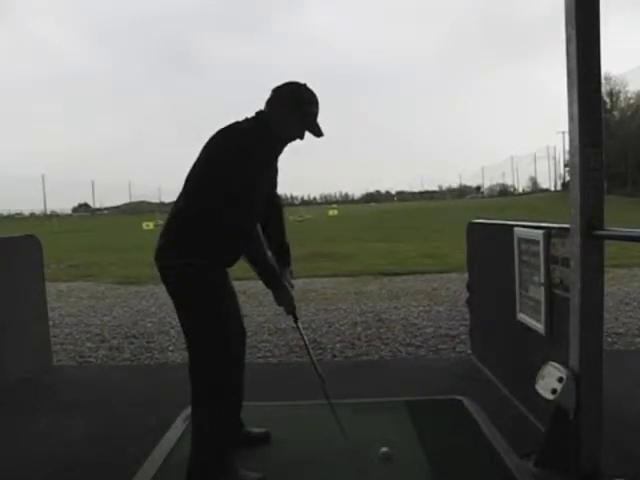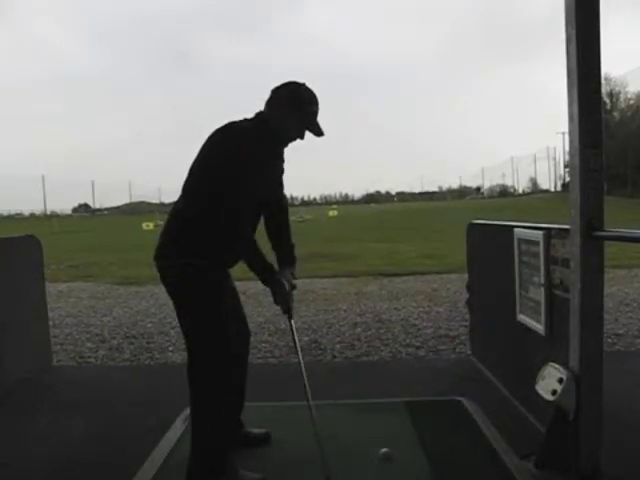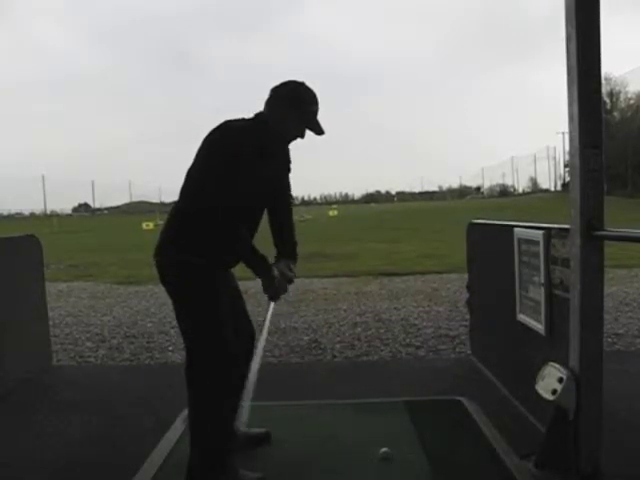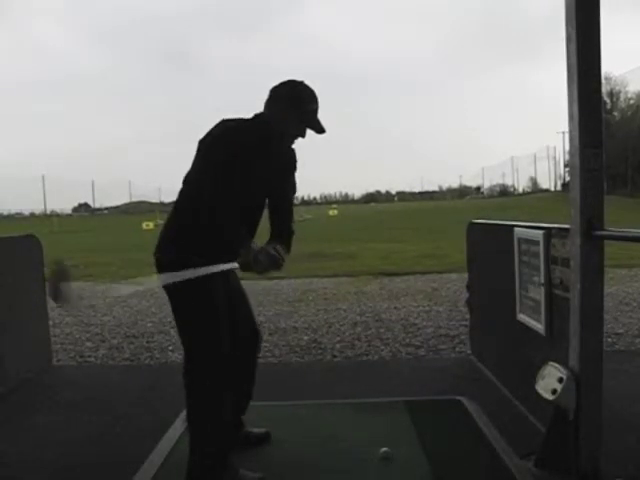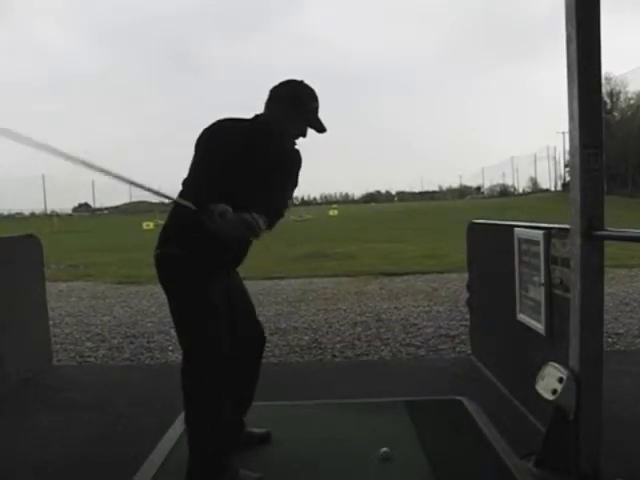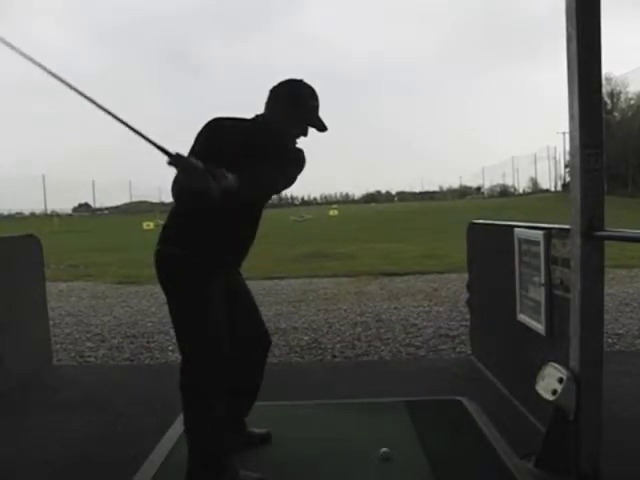
dt=0.4s
person 1, frame 1
left shoulder: (260, 146)
right shoulder: (239, 145)
left elbow: (269, 208)
right elbow: (242, 225)
left wrist: (284, 264)
right wrist: (274, 283)
left hip: (204, 258)
right hip: (189, 260)
left knee: (231, 342)
right knee: (214, 355)
left ankle: (228, 428)
person 1, frame 2
left shoulder: (267, 149)
right shoulder: (234, 143)
left elbow: (275, 207)
right elbow: (232, 223)
left wrist: (286, 264)
right wrist: (271, 279)
left hip: (208, 259)
right hip: (188, 261)
left knee: (235, 341)
right knee: (214, 356)
left ankle: (228, 429)
person 1, frame 3
left shoulder: (275, 152)
right shoulder: (229, 140)
left elbow: (281, 206)
right elbow: (220, 216)
left wrist: (286, 258)
right wrist: (263, 268)
left hip: (212, 260)
right hip: (187, 259)
left knee: (240, 340)
right knee: (212, 355)
left ankle: (229, 430)
person 1, frame 4
left shoulder: (281, 156)
right shoulder: (226, 138)
left elbow: (282, 207)
right elbow: (208, 206)
left wrist: (278, 245)
right wrist: (243, 249)
left hip: (217, 261)
right hip: (186, 258)
left knee: (244, 341)
right knee: (210, 357)
left ankle: (228, 428)
person 1, frame 5
left shoulder: (286, 157)
right shoulder: (223, 135)
left elbow: (278, 201)
right elbow: (195, 192)
left wrist: (257, 219)
right wrist: (215, 212)
left hip: (219, 261)
right hip: (186, 258)
left knee: (248, 342)
right knee: (208, 357)
left ankle: (229, 428)
person 1, frame 6
left shoulder: (290, 157)
right shoulder: (221, 132)
left elbow: (265, 184)
right elbow: (182, 192)
left wrist: (228, 181)
right wrist: (193, 176)
left hip: (222, 263)
right hip: (185, 258)
left knee: (252, 342)
right knee: (207, 358)
left ankle: (230, 428)
